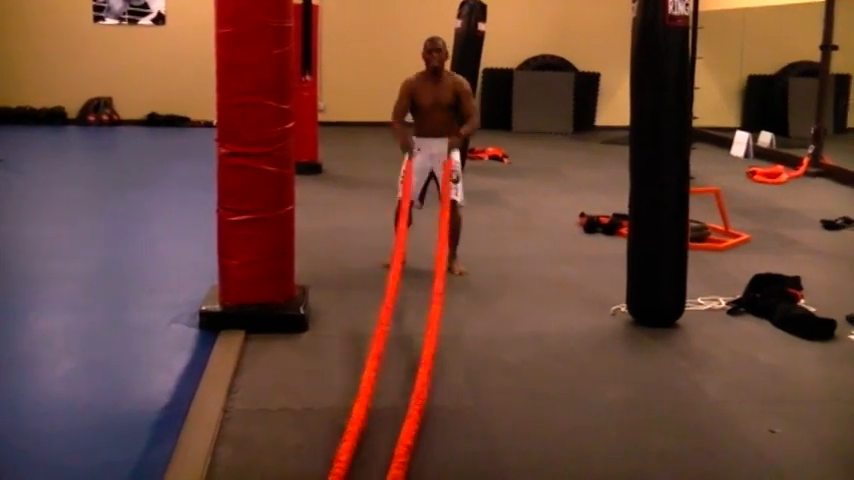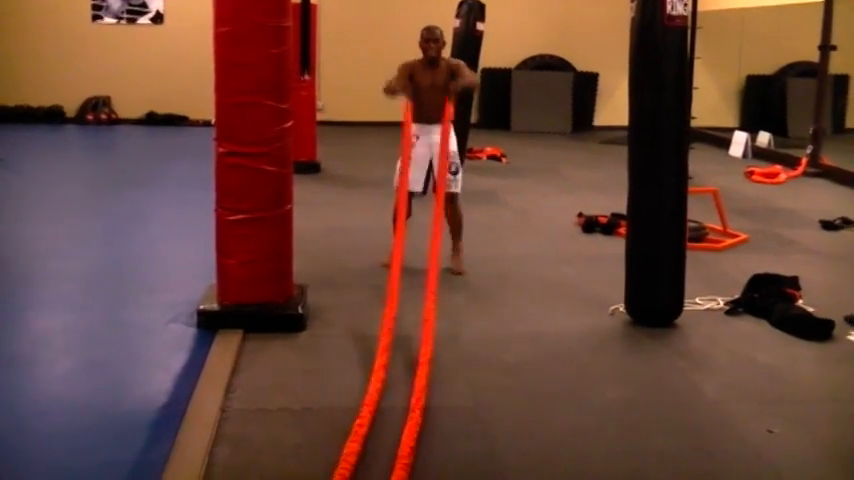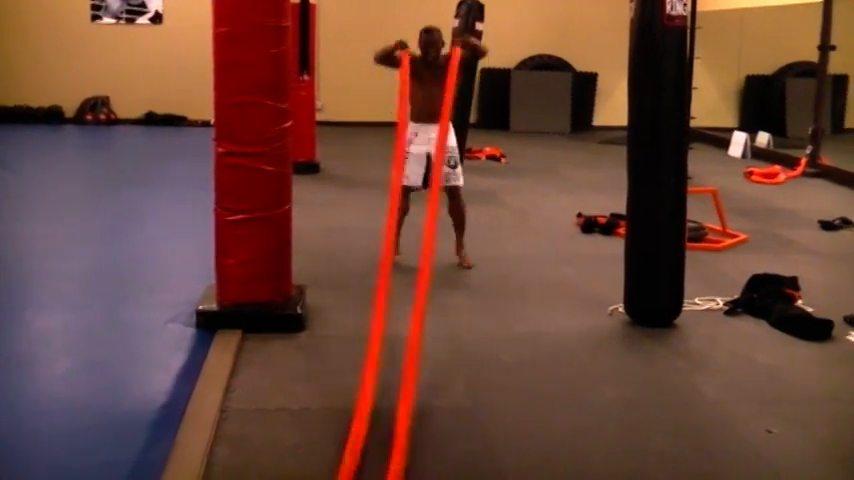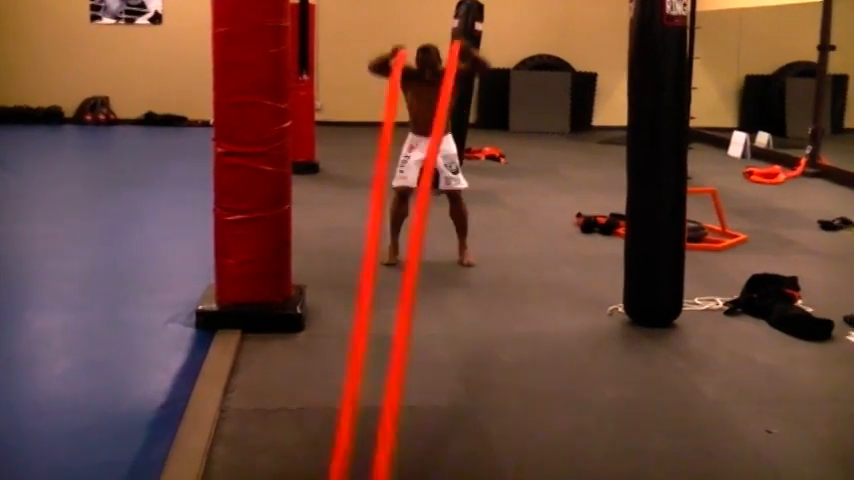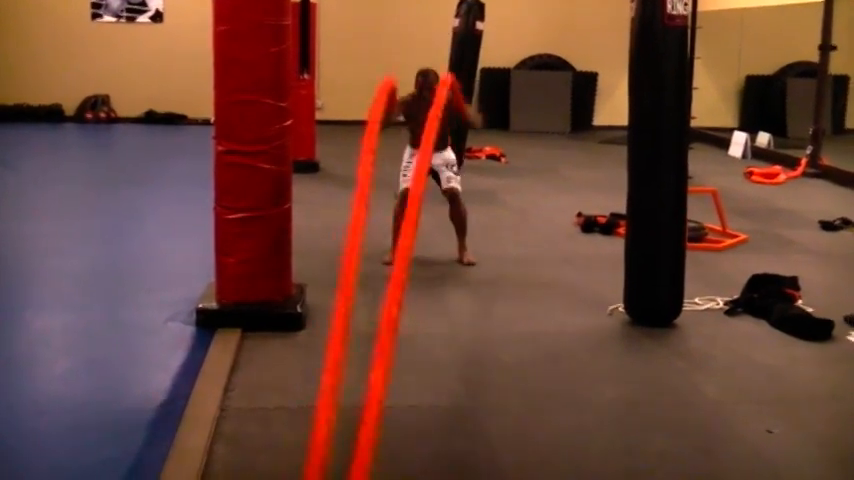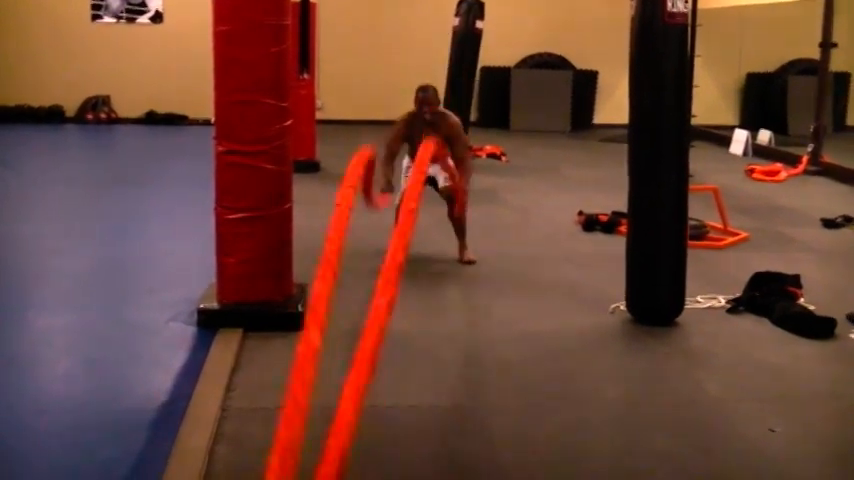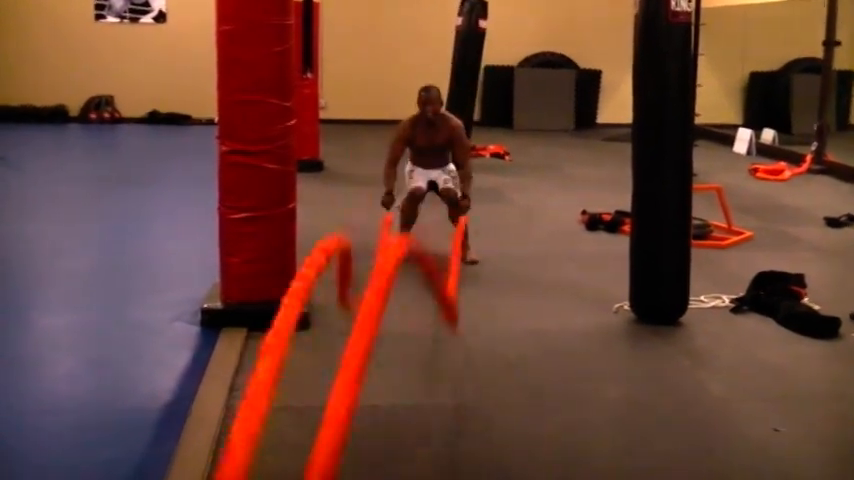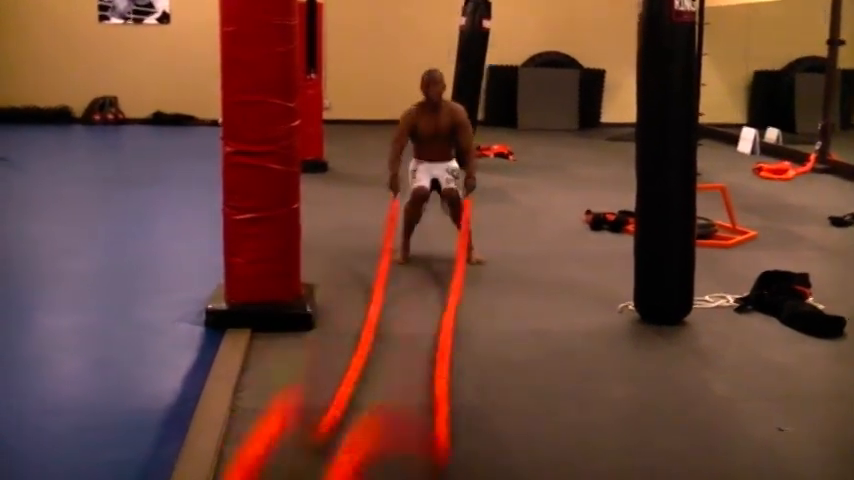
dt=0.1s
person 1, frame 1
left shoulder: (459, 84)
right shoulder: (411, 84)
left elbow: (473, 118)
right elbow: (397, 119)
left wrist: (460, 135)
right wrist: (404, 139)
left hip: (447, 147)
right hip: (418, 146)
left knee: (452, 203)
left ankle: (452, 257)
person 1, frame 2
left shoulder: (453, 66)
right shoulder: (410, 68)
left elbow: (472, 80)
right elbow: (389, 88)
left wrist: (463, 83)
right wrist: (400, 87)
left hip: (444, 135)
right hip: (418, 134)
left knee: (451, 195)
right knee: (405, 193)
left ankle: (456, 253)
person 1, frame 3
left shoulder: (449, 61)
right shoulder: (410, 63)
left elbow: (481, 52)
right elbow: (379, 58)
left wrist: (468, 43)
right wrist: (395, 47)
right hip: (415, 132)
left knee: (453, 189)
right knee: (403, 188)
left ankle: (460, 246)
right ankle: (394, 243)
person 1, frame 4
right shoulder: (407, 75)
left elbow: (483, 67)
right elbow: (374, 67)
left wrist: (469, 52)
right wrist: (391, 55)
left hip: (443, 143)
right hip: (415, 143)
left knee: (455, 193)
right knee: (402, 191)
left ankle: (463, 248)
right ankle: (394, 247)
person 1, frame 5
left shoulder: (449, 100)
right shoulder: (408, 102)
left elbow: (474, 123)
right elbow: (384, 122)
left wrist: (466, 115)
right wrist: (388, 116)
left hip: (443, 154)
right hip: (416, 153)
left knee: (454, 194)
right knee: (406, 194)
left ankle: (463, 248)
right ankle: (395, 248)
person 1, frame 6
left shoulder: (451, 123)
right shoulder: (405, 123)
left elbow: (463, 159)
right elbow: (389, 156)
left wrist: (464, 185)
right wrist: (387, 181)
left hip: (442, 165)
right hip: (415, 164)
left knee: (453, 196)
left ankle: (463, 248)
person 1, frame 7
left shoulder: (453, 126)
right shoulder: (408, 126)
left elbow: (464, 164)
right elbow: (391, 161)
left wrist: (466, 193)
right wrist: (389, 191)
left hip: (444, 169)
right hip: (417, 168)
left knee: (453, 198)
right knee: (413, 195)
left ankle: (465, 248)
person 1, frame 8
left shoulder: (456, 112)
right shoulder: (412, 114)
left elbow: (468, 148)
right elbow: (396, 149)
left wrist: (471, 175)
right wrist: (393, 174)
left hip: (447, 163)
right hip: (422, 163)
left knee: (454, 199)
right knee: (418, 194)
left ankle: (469, 249)
right ankle: (404, 247)
